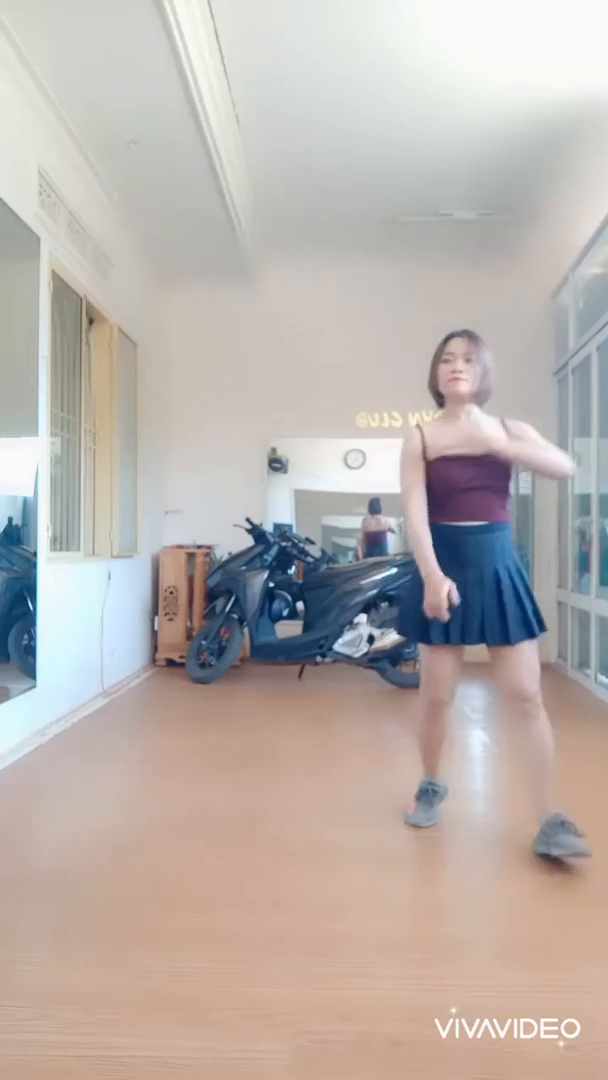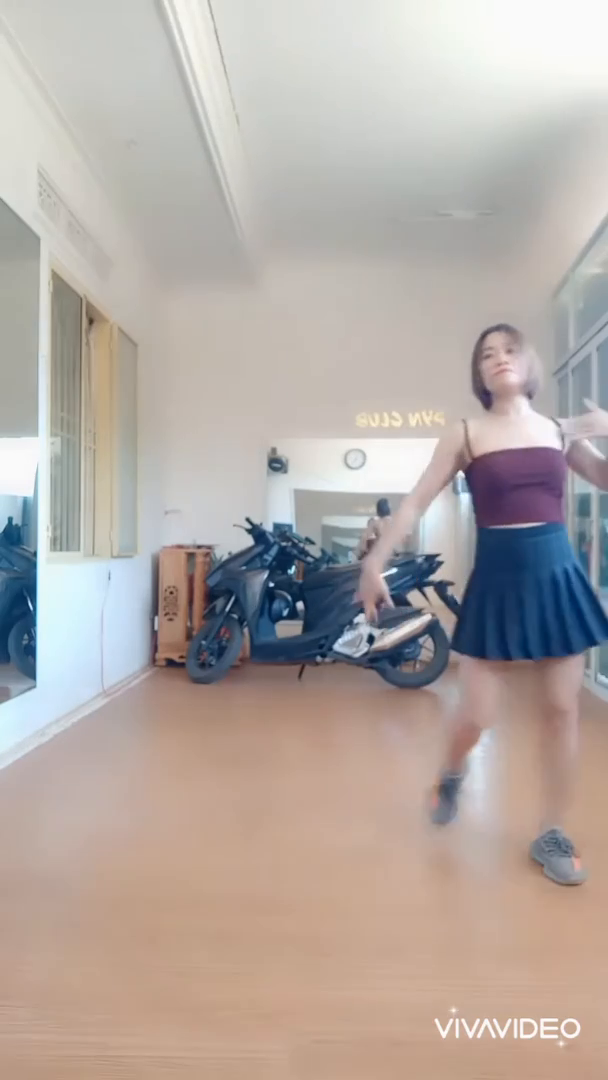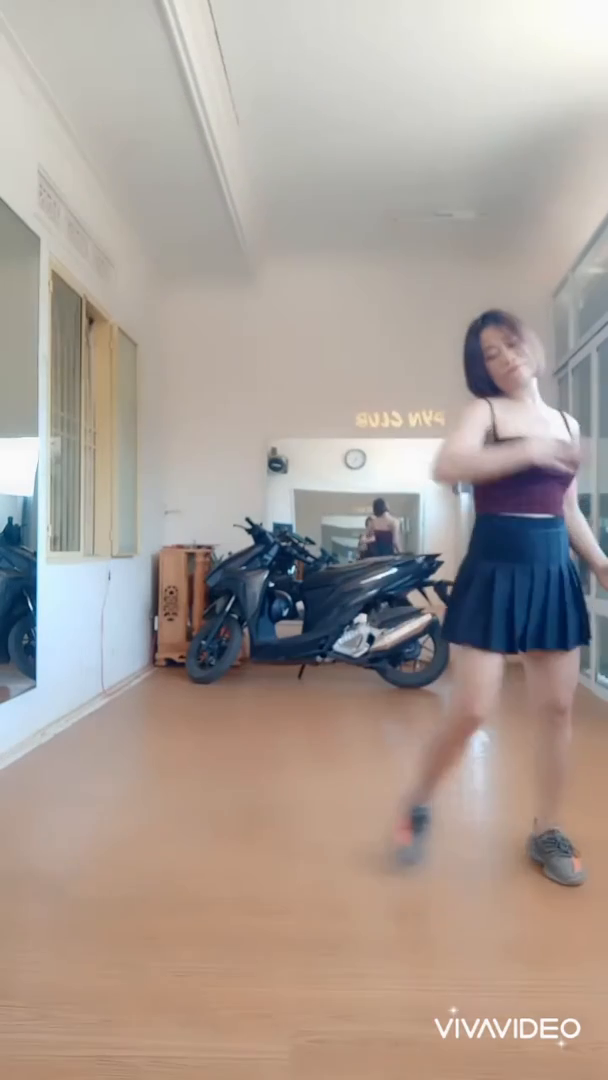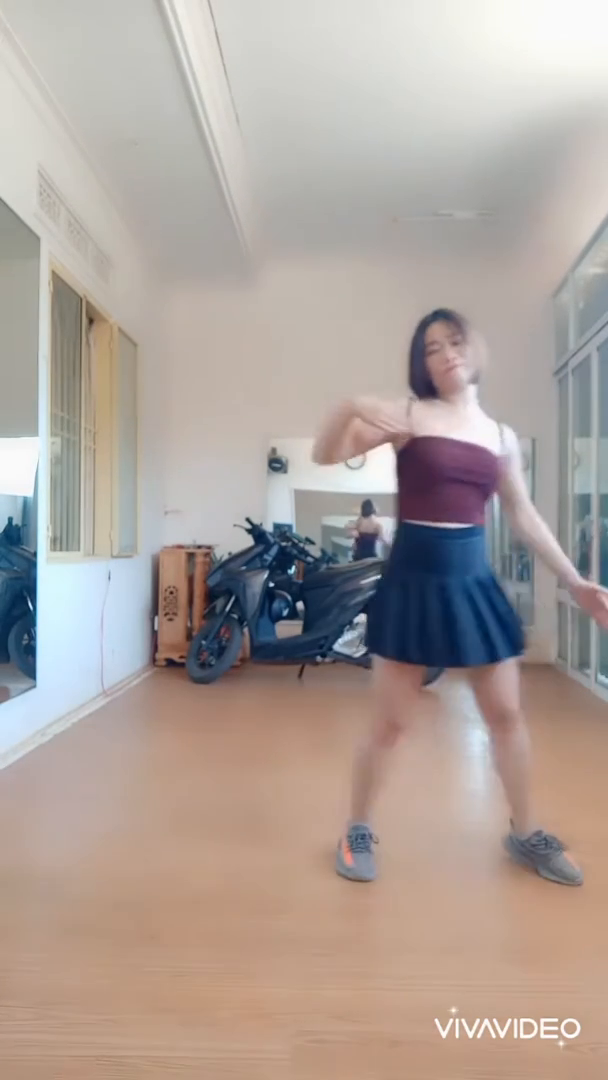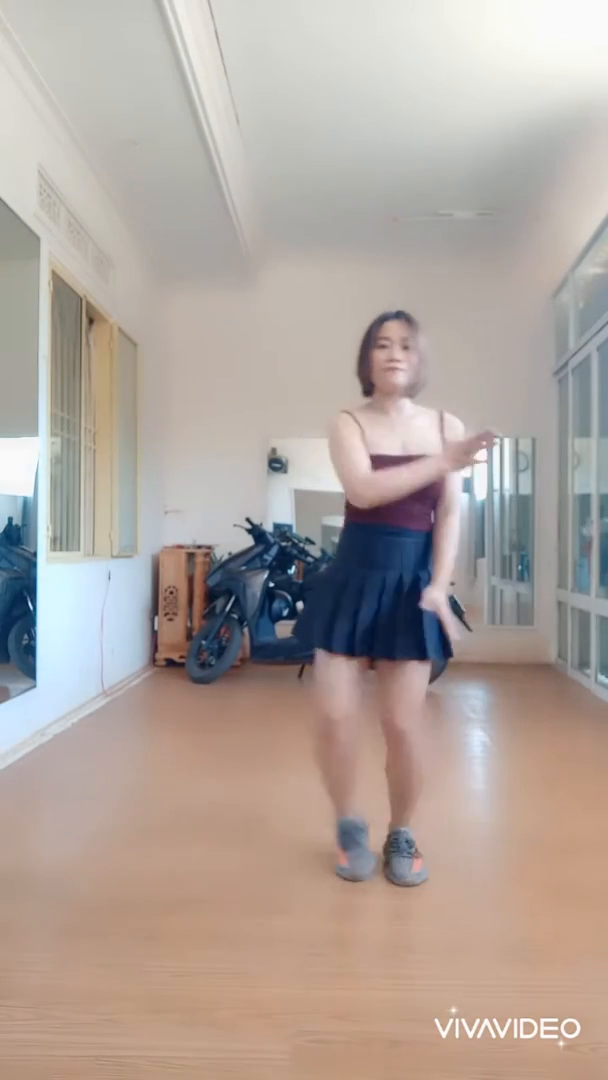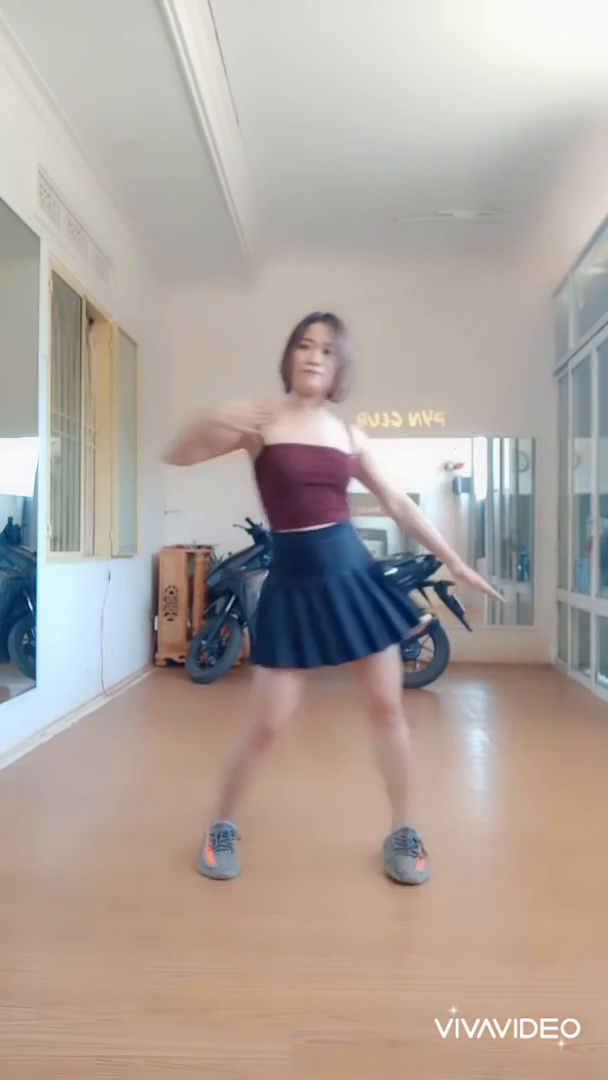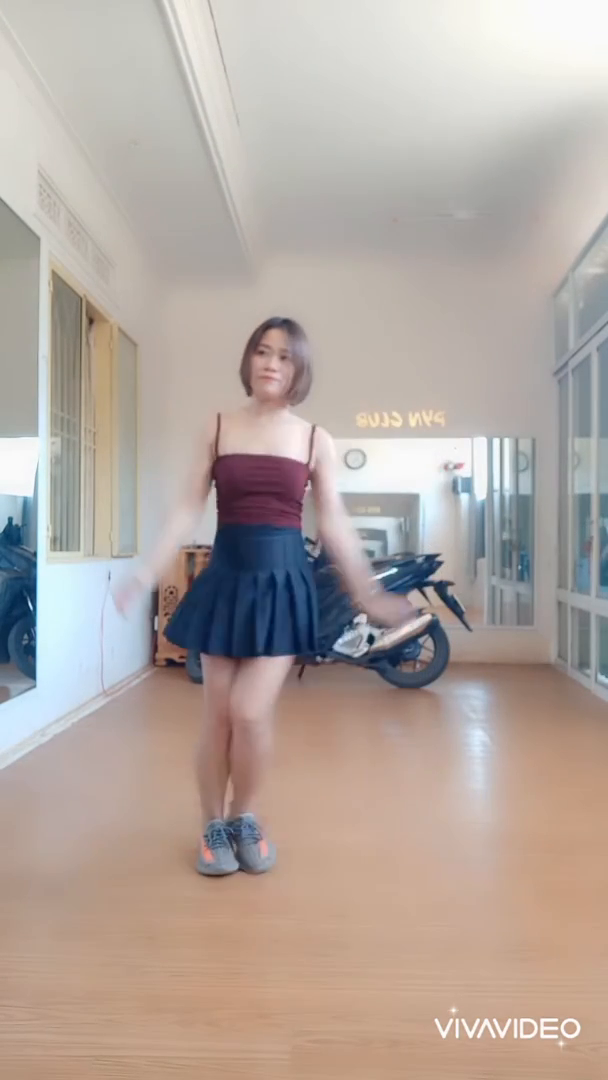
dt=0.4s
person 1, frame 1
left shoulder: (511, 431)
right shoulder: (420, 437)
left elbow: (565, 467)
right elbow: (415, 514)
left wrist: (499, 446)
right wrist: (431, 576)
left hip: (499, 570)
right hip: (443, 572)
left knee: (528, 698)
right knee: (436, 698)
left ankle: (551, 823)
right ankle: (431, 785)
person 1, frame 2
left shoulder: (562, 432)
right shoulder: (465, 435)
right elbow: (417, 501)
right wrist: (376, 561)
left hip: (558, 575)
right hip: (497, 580)
left knee: (561, 712)
right knee: (476, 716)
left ankle: (552, 834)
right ankle: (451, 775)
person 1, frame 3
right shoulder: (485, 411)
right elbow: (445, 468)
right wrist: (527, 450)
left hip: (554, 571)
right hip: (494, 572)
left knee: (557, 711)
right knee: (470, 711)
left ankle: (547, 833)
right ankle: (418, 805)
person 1, frame 4
left shoulder: (501, 436)
right shoulder: (408, 415)
left elbow: (524, 515)
right elbow: (325, 454)
right wrist: (351, 408)
left hip: (473, 581)
right hip: (413, 578)
left knee: (506, 714)
right knee: (390, 721)
left ankle: (525, 833)
right ankle: (356, 831)
person 1, frame 5
left shoulder: (445, 426)
right shoulder: (348, 423)
left elbow: (448, 514)
right elbow: (363, 492)
left wrist: (439, 585)
right wrist: (444, 463)
left hip: (412, 582)
right hip: (353, 578)
left knee: (402, 727)
right knee: (333, 716)
left ankle: (401, 835)
right ankle: (348, 825)
person 1, frame 6
left shoulder: (349, 435)
right shoulder: (258, 420)
left elbow: (397, 503)
right elbow: (178, 454)
left wrist: (454, 562)
right wrist: (214, 421)
left hip: (353, 575)
right hip: (293, 583)
left knee: (387, 708)
right knee: (267, 724)
left ankle: (402, 833)
right ankle: (221, 825)
person 1, frame 7
left shoulder: (314, 439)
right shoulder: (219, 427)
left elbow: (334, 524)
right elbow: (190, 506)
left wrist: (365, 590)
right wrist: (150, 568)
left hip: (283, 580)
right hip: (227, 577)
left knee: (252, 713)
right knee: (219, 715)
left ankle: (246, 817)
right ankle: (215, 825)
